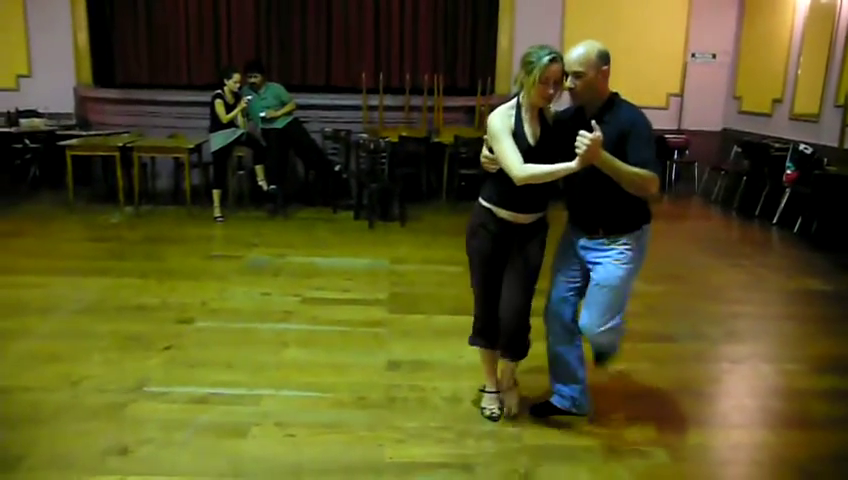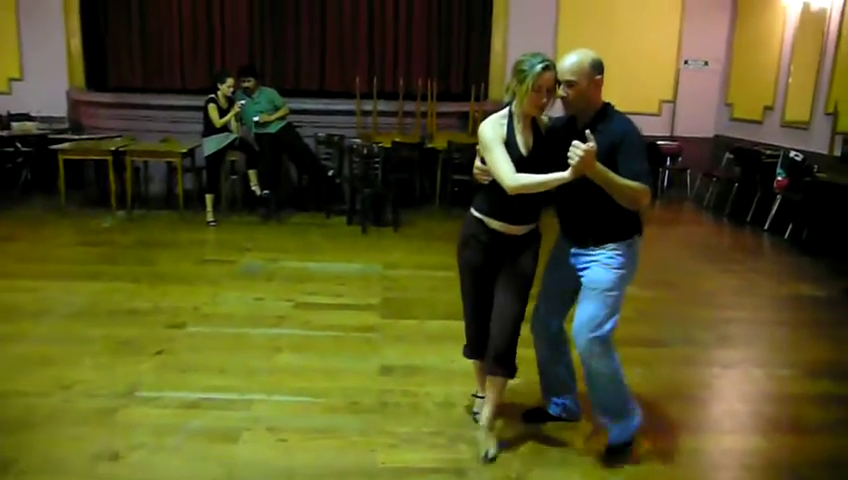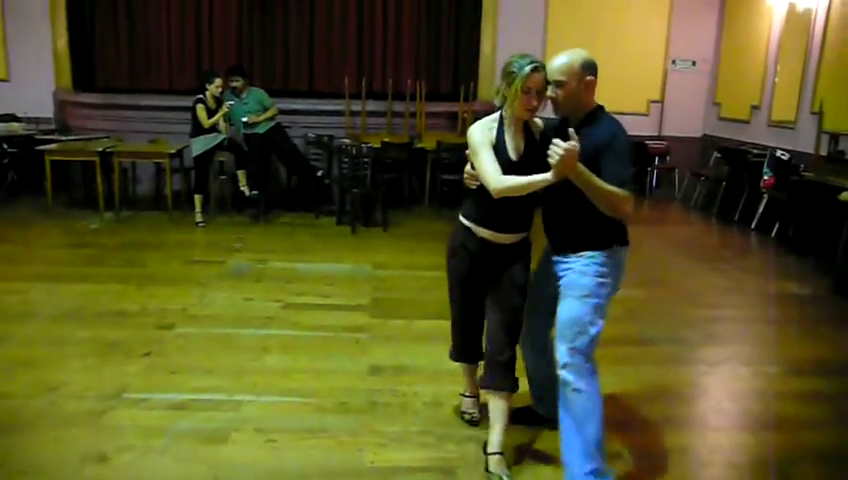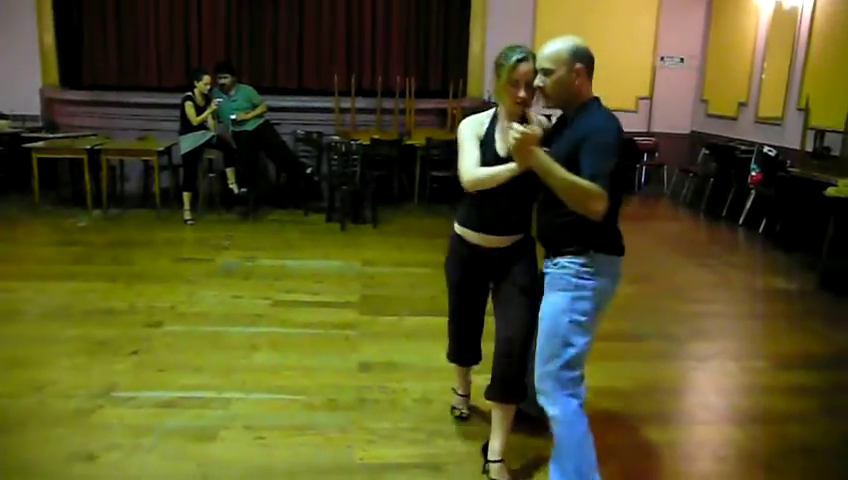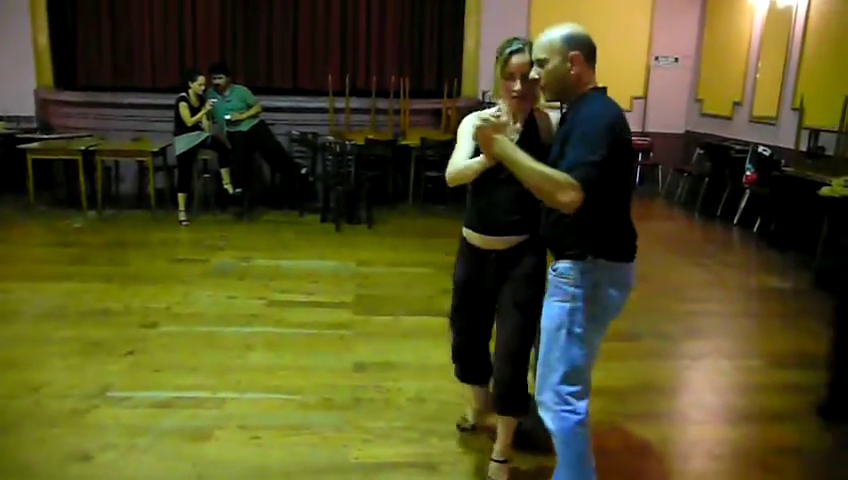
dt=0.2s
person 1, frame 1
left shoulder: (630, 121)
right shoulder: (566, 119)
left elbow: (650, 186)
left wrist: (601, 157)
right wrist: (497, 158)
left hip: (619, 240)
right hip: (577, 233)
left knee: (594, 325)
right knee: (558, 315)
left ankle: (607, 341)
right ankle: (569, 396)
person 1, frame 2
left shoulder: (622, 131)
right shoulder: (558, 128)
left elbow: (641, 200)
left wrist: (593, 168)
right wrist: (489, 167)
left hip: (610, 250)
right hip: (569, 242)
left knee: (590, 339)
right knee: (544, 324)
left ankle: (624, 424)
right ankle: (561, 404)
person 1, frame 3
left shoulder: (610, 135)
right shoulder: (553, 130)
left elbow: (624, 207)
left wrist: (576, 170)
right wrist: (478, 173)
left hip: (593, 258)
right hip: (557, 252)
left knee: (571, 357)
right knee: (531, 333)
right ankle: (546, 407)
person 1, frame 4
left shoulder: (599, 127)
right shoulder: (565, 123)
left elbow: (595, 204)
left wrist: (536, 158)
left hip: (583, 266)
right hip: (561, 259)
left knee: (557, 381)
right knee: (528, 340)
right ankle: (534, 409)
person 1, frame 5
left shoulder: (598, 118)
right shoulder: (580, 114)
left elbow: (568, 196)
right elbow: (554, 178)
left wrist: (502, 147)
right wrist: (501, 150)
left hip: (591, 270)
right hip: (582, 264)
left knee: (561, 393)
right knee: (556, 376)
right ankle: (539, 430)
person 2, frame 1
left shoulder: (554, 117)
right shoulder: (500, 118)
right elbow: (519, 173)
right wrist: (576, 165)
left hip: (531, 229)
right hip: (490, 223)
left knee: (515, 312)
right knee: (488, 306)
left ankle: (509, 378)
right ankle: (491, 384)
person 2, frame 2
left shoulder: (547, 128)
right shoulder: (492, 127)
right elbow: (511, 183)
right wrist: (569, 174)
left hip: (523, 241)
right hip: (482, 234)
left knee: (505, 328)
right knee: (478, 320)
left ankle: (488, 416)
right ankle: (481, 390)
person 2, frame 3
left shoulder: (542, 131)
right shoulder: (481, 131)
right elbow: (497, 185)
right wrist: (551, 175)
left hip: (514, 250)
right hip: (471, 242)
left knee: (503, 340)
right knee: (467, 325)
left ankle: (495, 446)
right ankle: (470, 390)
person 2, frame 4
left shoulder: (543, 128)
right shoulder: (473, 126)
right elbow: (470, 179)
right wrist: (518, 164)
left hip: (516, 253)
right hip: (467, 248)
left knee: (513, 347)
right knee: (464, 329)
right ankle: (462, 388)
person 2, frame 5
left shoulder: (550, 126)
right shoulder: (475, 122)
right elbow: (452, 175)
right wrist: (489, 154)
left hip: (523, 257)
right hip: (473, 251)
left knee: (511, 357)
right knee: (466, 341)
right ankle: (478, 403)
person 3, frame 1
left shoulder: (237, 96)
right shoulder: (218, 97)
right elbow: (224, 119)
left wrist: (244, 131)
right wrist: (240, 107)
left hip: (234, 131)
right hip: (219, 135)
left knee: (258, 146)
right knee: (220, 170)
left ankle: (261, 180)
right ankle: (216, 207)
person 3, frame 2
left shoulder: (230, 100)
right shoulder: (211, 101)
right elbow: (218, 123)
left wrist: (237, 136)
right wrist: (233, 112)
left hip: (227, 135)
right hip: (212, 139)
left knee: (251, 150)
right knee: (213, 175)
left ankle: (254, 184)
right ankle: (209, 212)
person 3, frame 3
left shoulder: (218, 101)
right shoulder: (199, 101)
right elbow: (206, 124)
left wrist: (226, 137)
right wrist: (222, 112)
left hip: (215, 136)
right hip: (201, 139)
left knee: (240, 150)
right knee: (201, 175)
left ankle: (243, 185)
right ankle: (198, 212)
person 3, frame 4
left shoulder: (207, 98)
right shoulder: (188, 99)
right elbow: (195, 121)
left wrist: (214, 133)
right wrist: (210, 110)
left hip: (204, 133)
right hip: (189, 137)
left knee: (229, 148)
right knee: (190, 172)
left ankle: (232, 183)
right ankle: (186, 210)
person 3, frame 5
left shoulder: (201, 98)
right shoulder: (182, 100)
right elbow: (189, 122)
left wrist: (209, 134)
right wrist: (204, 110)
left hip: (199, 134)
right hip: (184, 138)
left knee: (223, 148)
right knee: (185, 173)
left ankle: (226, 183)
right ankle: (181, 211)
person 4, frame 1
left shoulder: (275, 88)
right shoulder: (245, 92)
left elbow: (292, 104)
left wrist: (277, 113)
left hip: (288, 122)
right hip: (269, 130)
left knee: (308, 146)
right knee: (276, 159)
left ankle: (330, 174)
right ankle: (278, 194)
person 4, frame 2
left shoulder: (269, 93)
right shoulder: (239, 97)
left elbow: (286, 109)
left wrist: (271, 117)
left hip: (281, 127)
right hip: (263, 134)
left knee: (302, 151)
right knee: (269, 163)
left ankle: (324, 178)
right ankle: (272, 197)
person 4, frame 3
left shoulder: (257, 93)
right shoulder: (227, 97)
left elbow: (274, 109)
left wrist: (259, 118)
left hip: (269, 127)
right hip: (251, 134)
left knee: (290, 151)
right knee: (258, 164)
left ankle: (313, 179)
right ankle: (262, 199)
person 4, frame 4
left shoulder: (246, 90)
right shoulder: (216, 94)
left elbow: (263, 106)
left wrist: (248, 115)
left hip: (259, 124)
right hip: (240, 132)
left knee: (279, 149)
right knee: (247, 160)
left ankle: (303, 177)
right ankle: (251, 195)
person 4, frame 5
left shoulder: (241, 91)
right shoulder: (210, 95)
left elbow: (258, 107)
left wrist: (243, 116)
left hip: (253, 125)
right hip: (235, 132)
left knee: (274, 149)
right knee: (242, 161)
left ankle: (297, 177)
right ankle: (246, 196)
